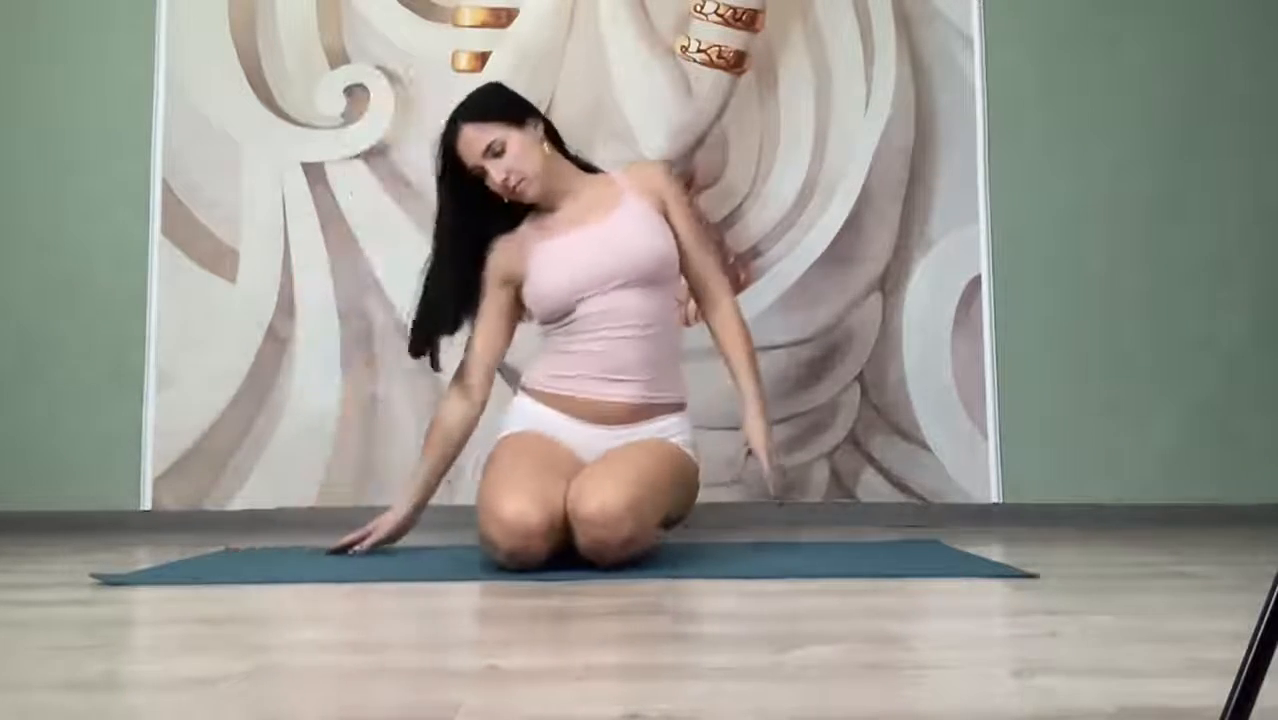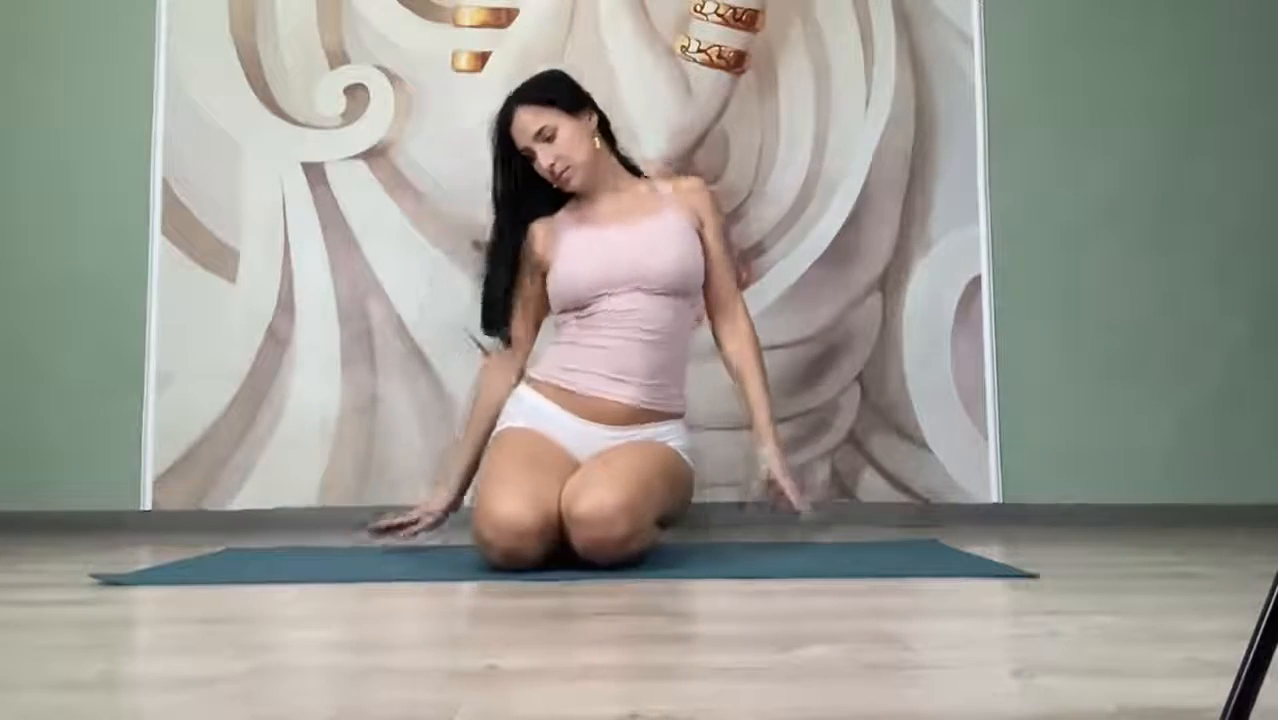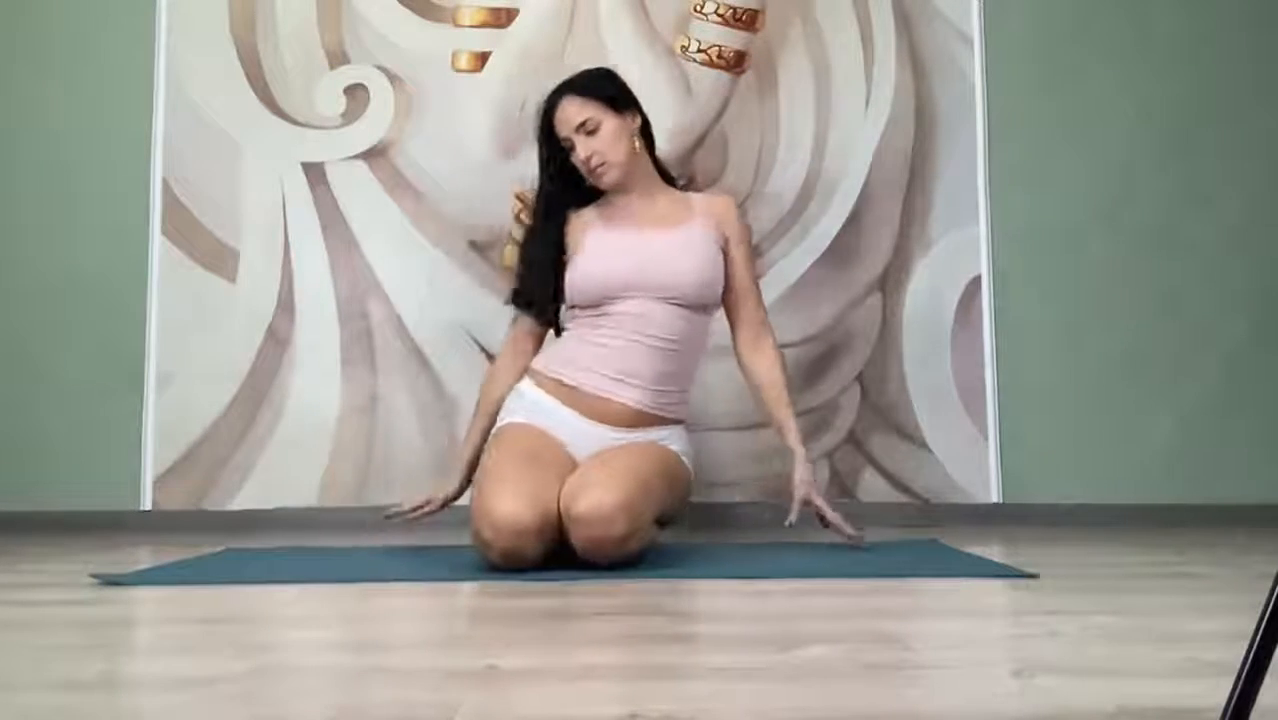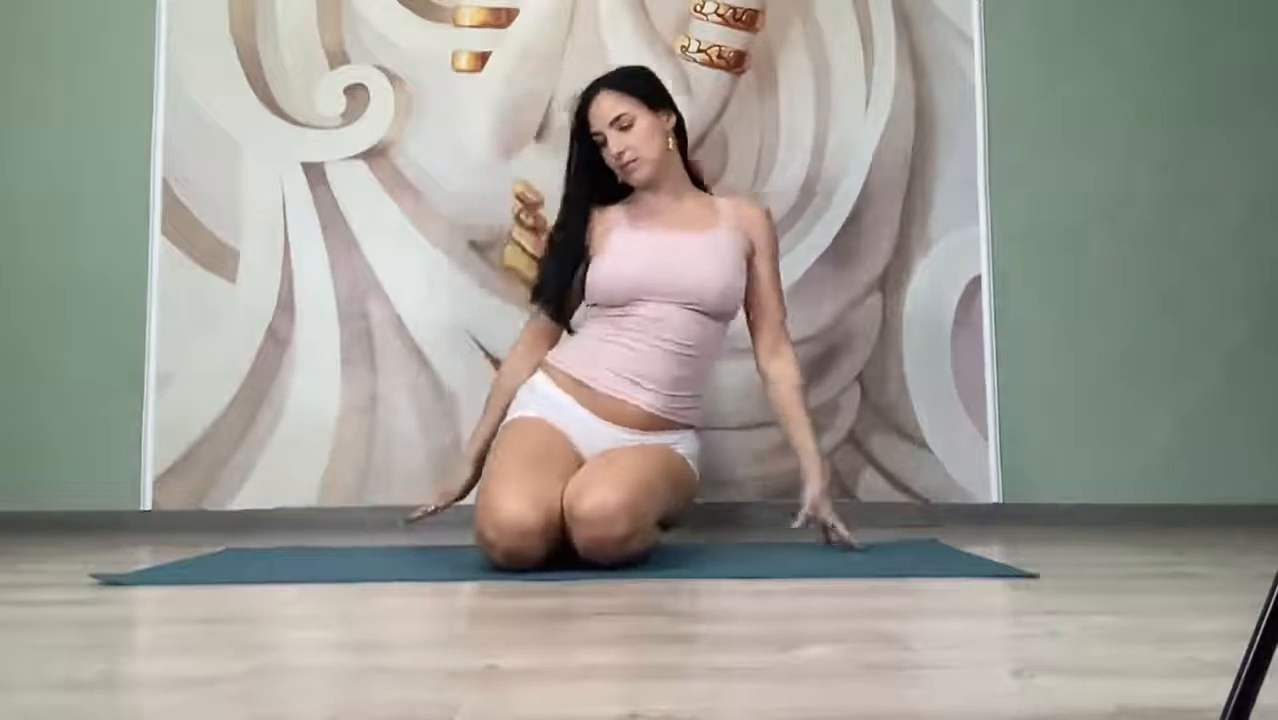
dt=0.3s
person 1, frame 1
left shoulder: (648, 185)
right shoulder: (509, 252)
left elbow: (715, 296)
right elbow: (470, 384)
left wrist: (754, 407)
right wrist: (411, 503)
left hip: (653, 433)
right hip: (546, 423)
left knee: (605, 525)
right knee: (514, 533)
left ankle: (651, 508)
right ankle: (566, 506)
person 1, frame 2
left shoulder: (687, 199)
right shoulder: (541, 234)
left elbow: (731, 323)
right elbow: (506, 358)
left wrist: (768, 441)
right wrist: (451, 486)
left hip: (648, 435)
right hip: (543, 418)
left knee: (598, 525)
right knee: (507, 531)
left ankle: (640, 515)
right ankle: (556, 510)
person 1, frame 3
left shoulder: (716, 215)
right shoulder: (571, 226)
left elbow: (755, 342)
right elbow: (520, 344)
left wrist: (799, 458)
right wrist: (464, 468)
left hip: (649, 439)
right hip: (546, 413)
left knee: (598, 524)
right knee: (506, 532)
left ankle: (642, 512)
right ankle: (565, 511)
person 1, frame 4
left shoulder: (745, 222)
right shoulder: (597, 224)
left elbow: (774, 354)
right elbow: (536, 338)
left wrist: (814, 470)
right wrist: (474, 455)
left hip: (659, 442)
right hip: (556, 410)
left knee: (600, 524)
right knee: (510, 533)
left ankle: (641, 515)
right ankle: (562, 510)
